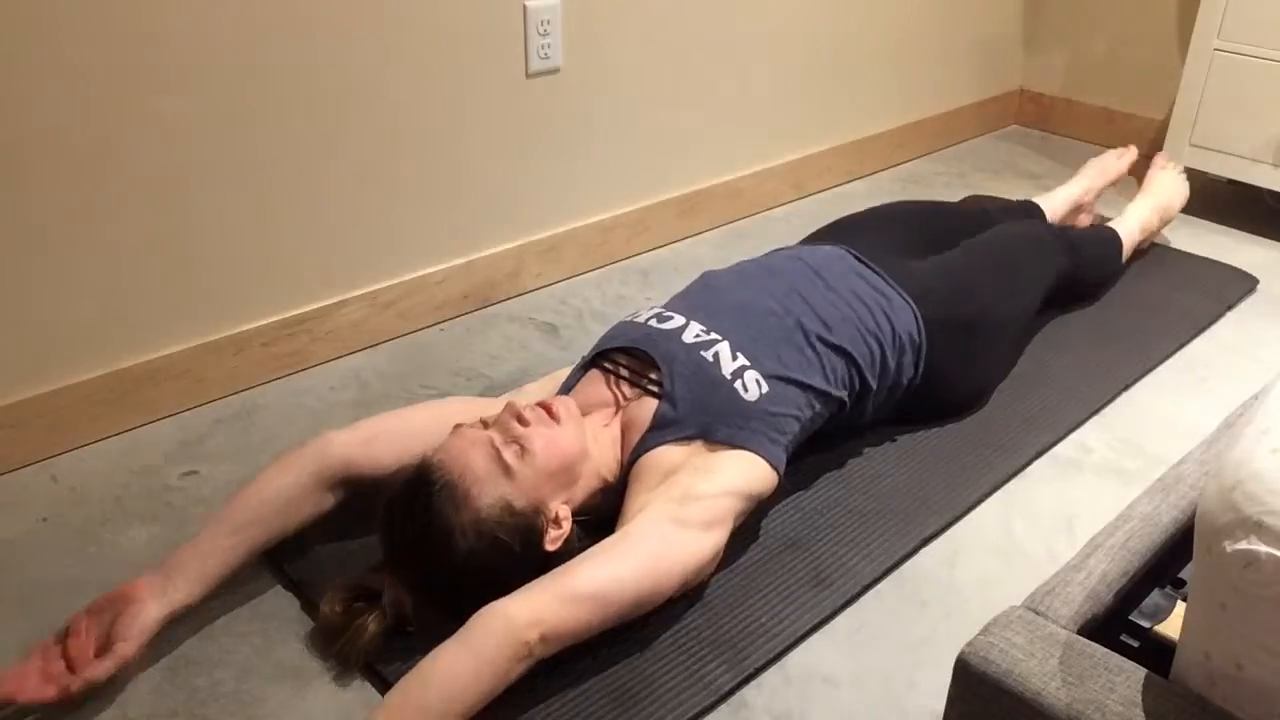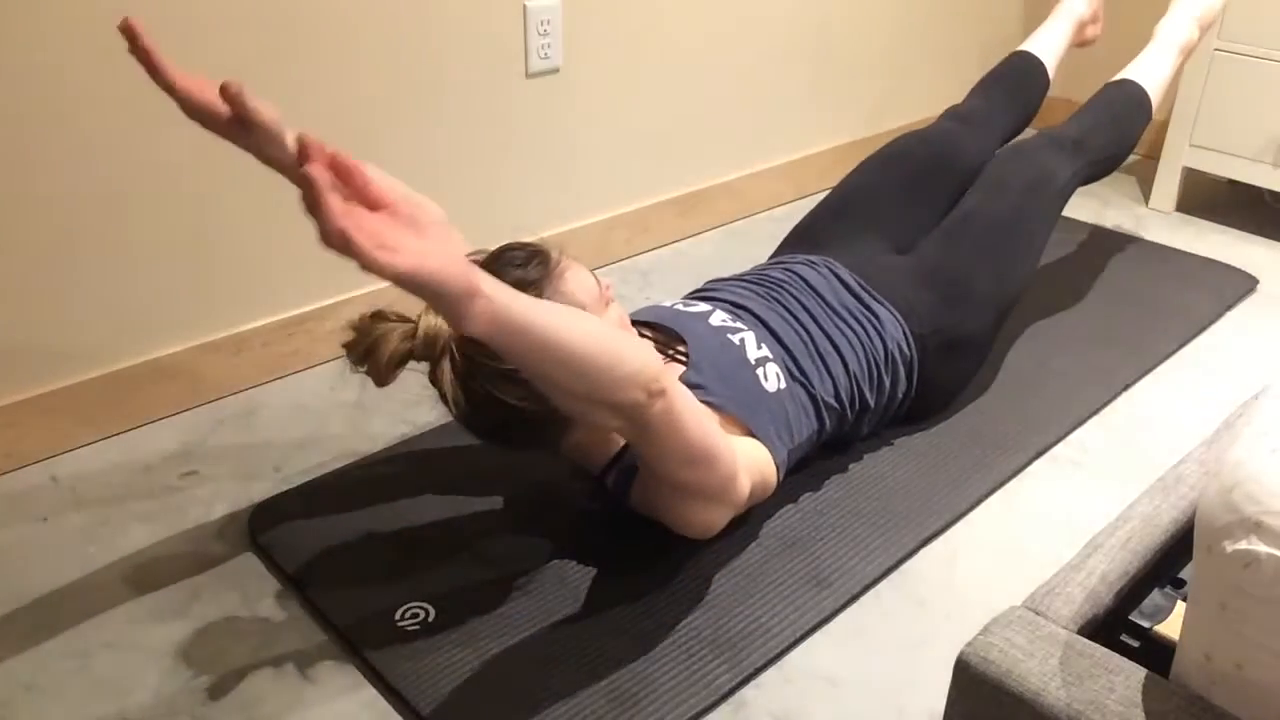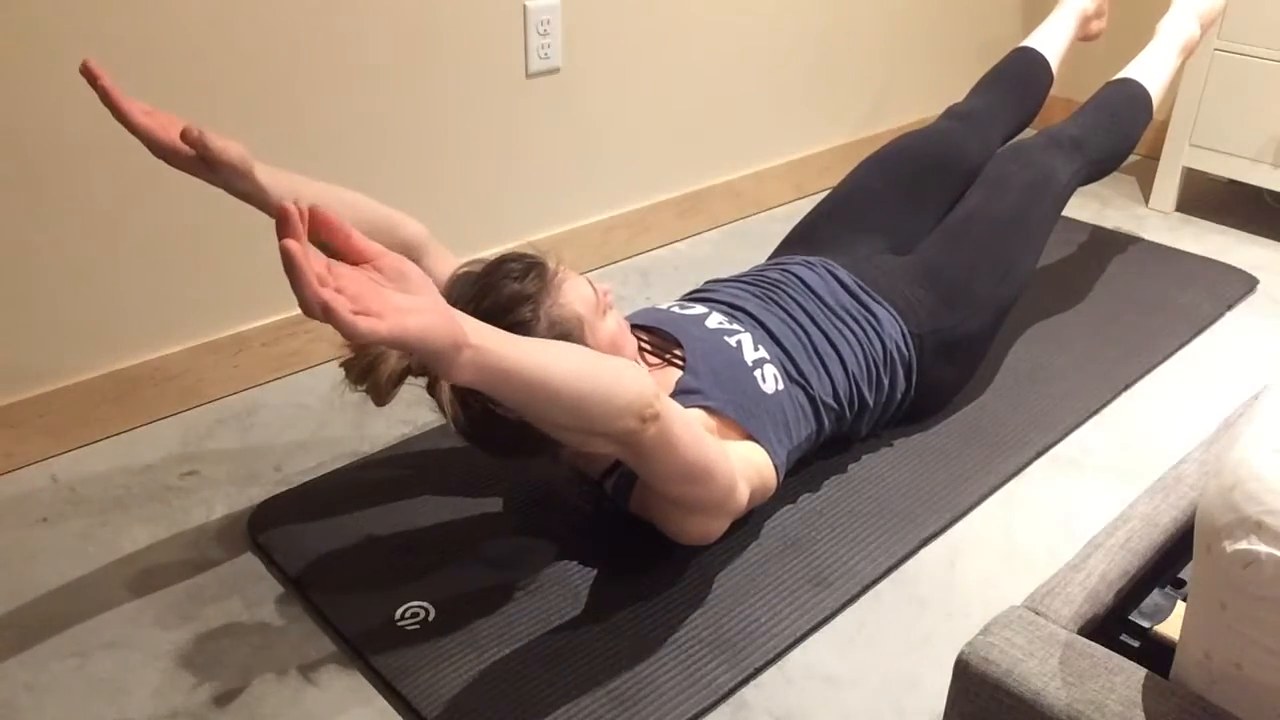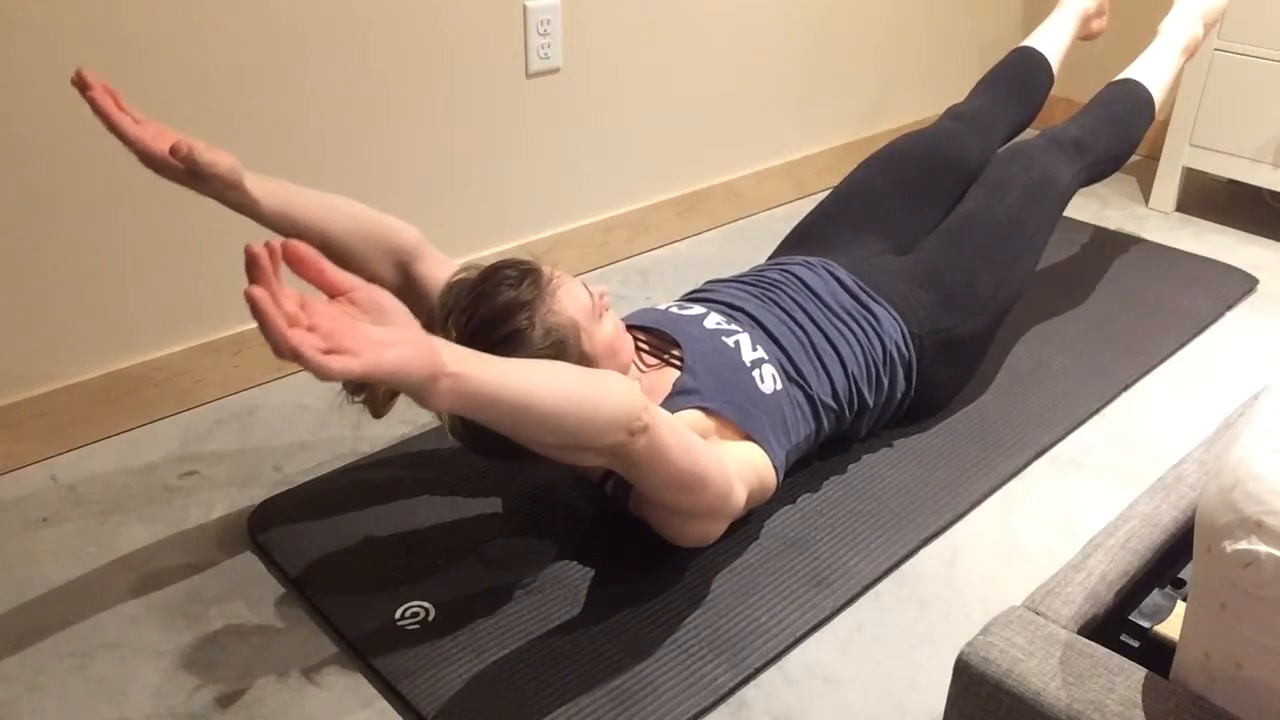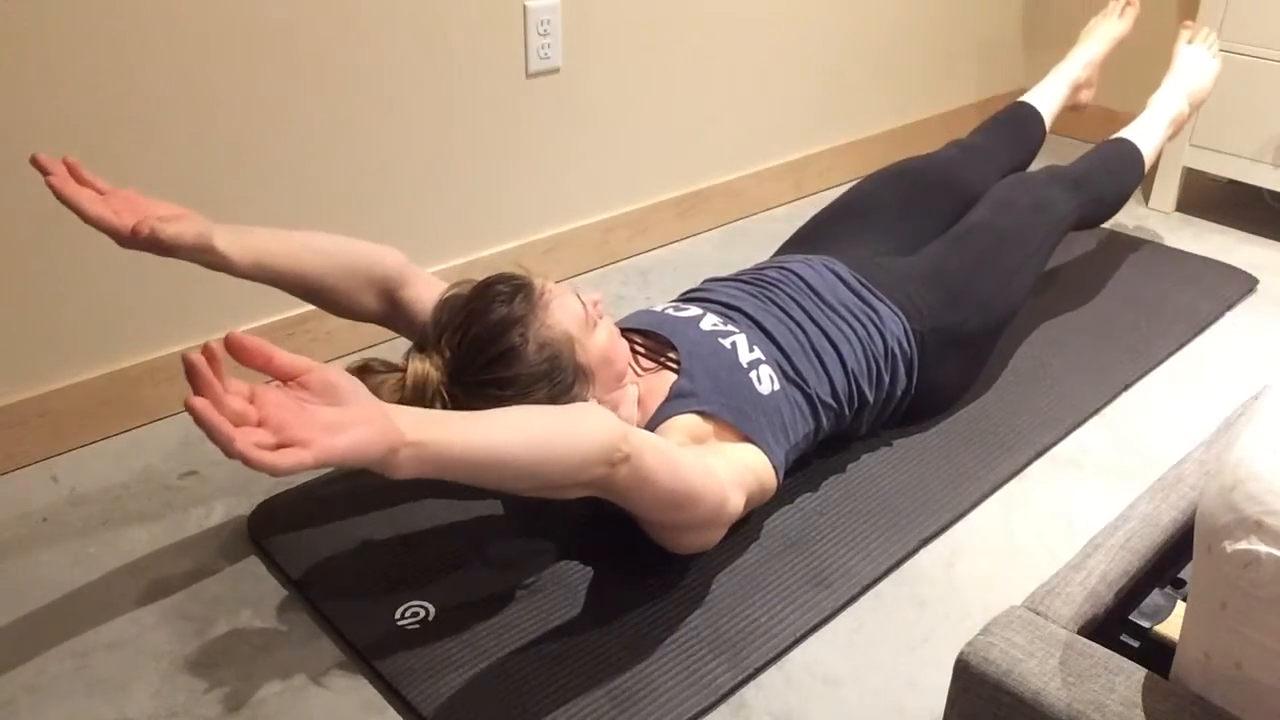
dt=1s
person 1, frame 1
left shoulder: (572, 399)
right shoulder: (690, 492)
left elbow: (339, 453)
right elbow: (528, 622)
left hip: (829, 266)
right hip: (922, 333)
left knee: (983, 215)
right knee: (1039, 253)
left ankle: (1082, 191)
right ankle: (1136, 212)
person 1, frame 2
left shoulder: (590, 382)
right shoulder: (695, 477)
left elbow: (433, 229)
right elbow: (645, 388)
left wrist: (265, 142)
right wrist: (460, 289)
left hip: (808, 274)
right hip: (910, 331)
left knee: (960, 137)
right knee: (1042, 162)
person 1, frame 3
left shoulder: (597, 388)
right shoulder: (693, 484)
left elbow: (416, 251)
right elbow: (642, 411)
left wrist: (232, 168)
right wrist: (446, 335)
left hip: (808, 276)
right hip: (908, 332)
left knee: (964, 135)
right knee: (1043, 162)
person 1, frame 4
left shoulder: (597, 361)
right shoulder: (692, 483)
left elbow: (407, 255)
right elbow: (629, 421)
left wrist: (222, 178)
right wrist: (427, 366)
left hip: (805, 275)
right hip: (906, 331)
left knee: (963, 138)
right knee: (1044, 161)
person 1, frame 5
left shoulder: (579, 369)
right shoulder: (692, 483)
left elbow: (393, 282)
right elbow: (617, 454)
left wrist: (200, 236)
right wrist: (391, 437)
left hip: (807, 275)
right hip: (908, 331)
left knee: (970, 162)
right knee: (1042, 197)
right ankle: (1165, 109)
